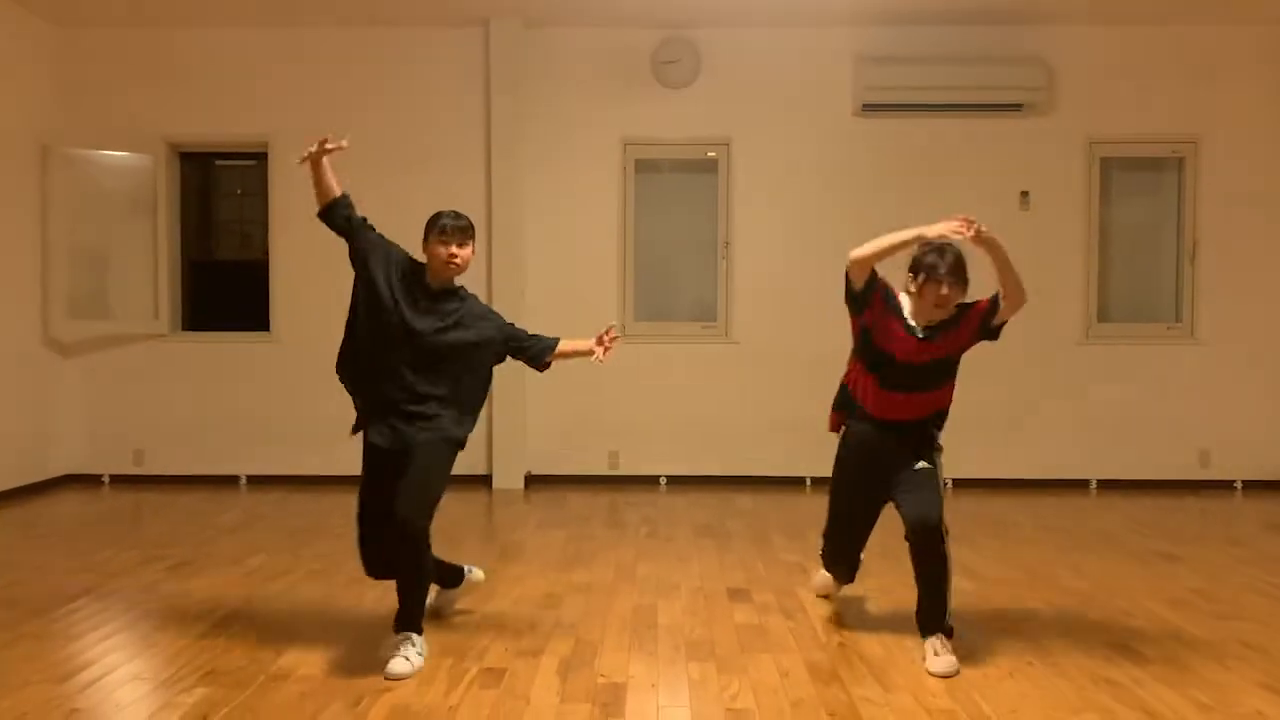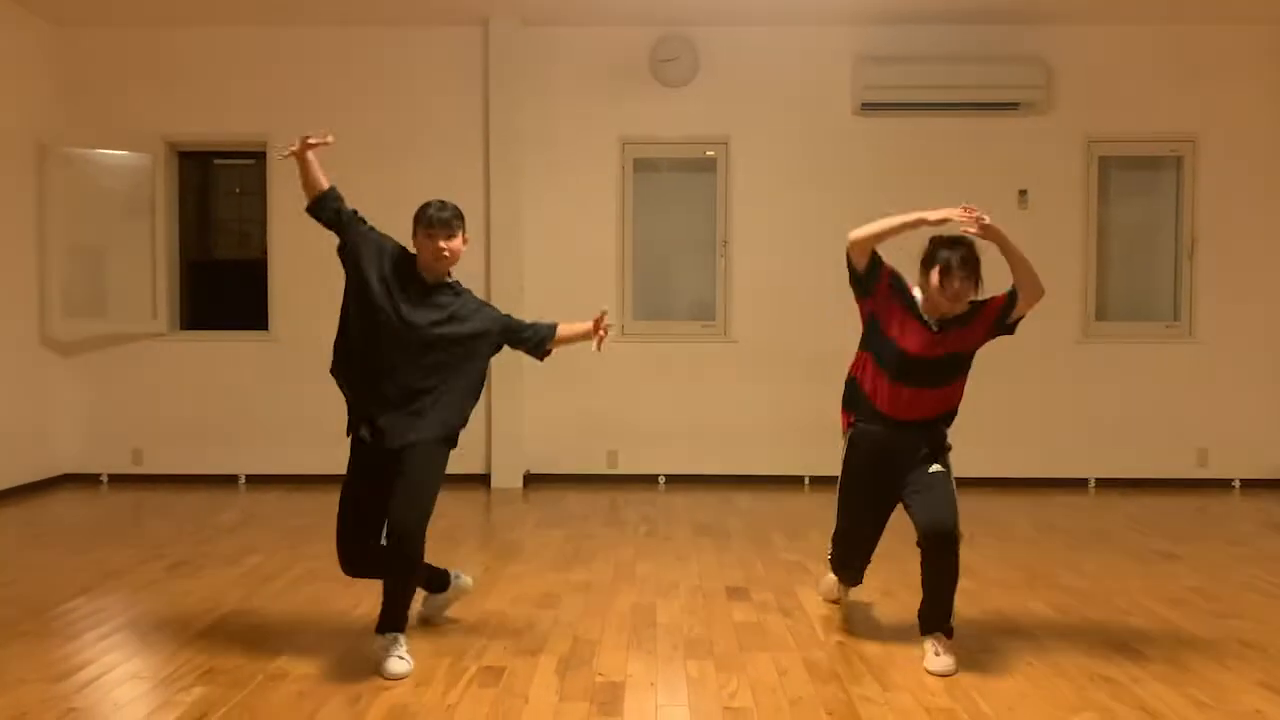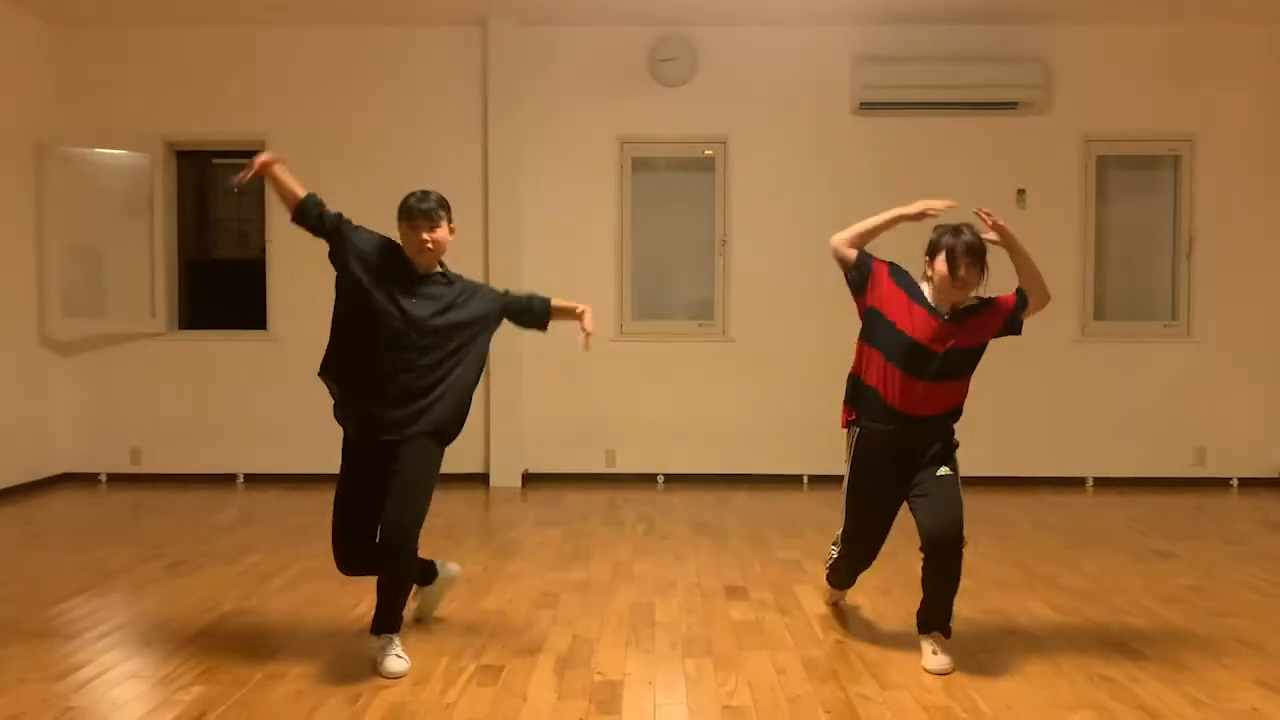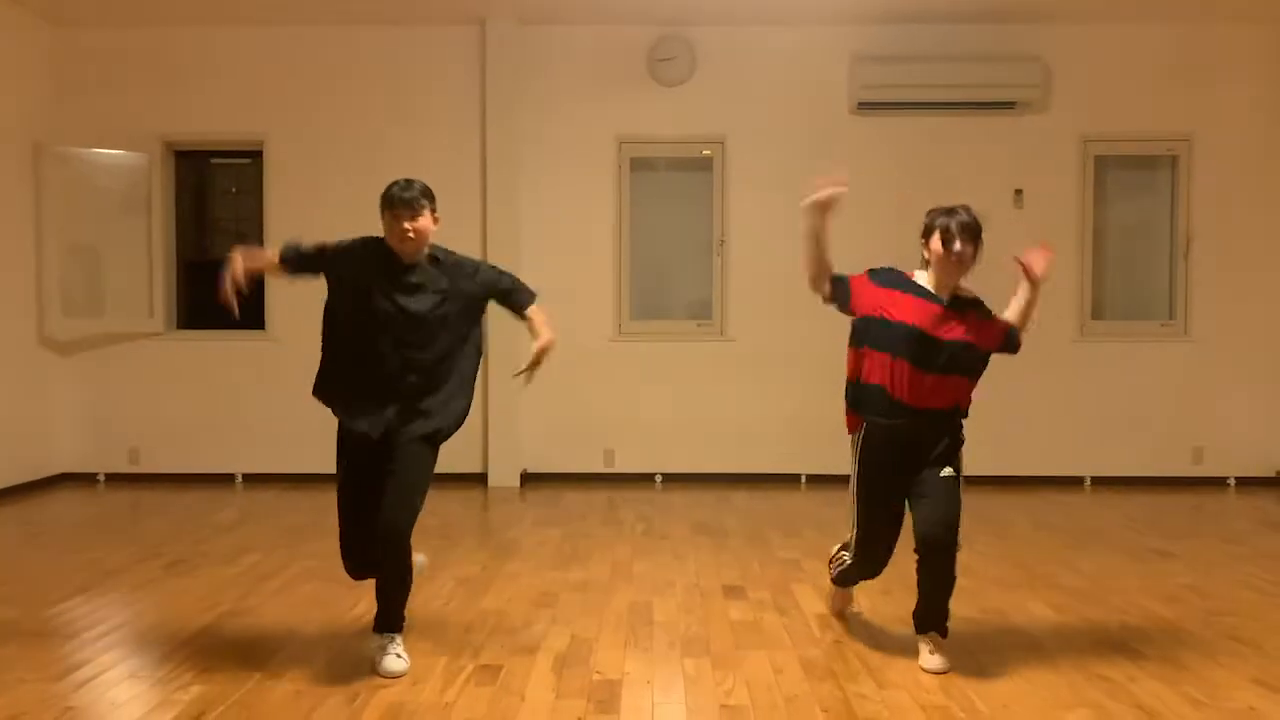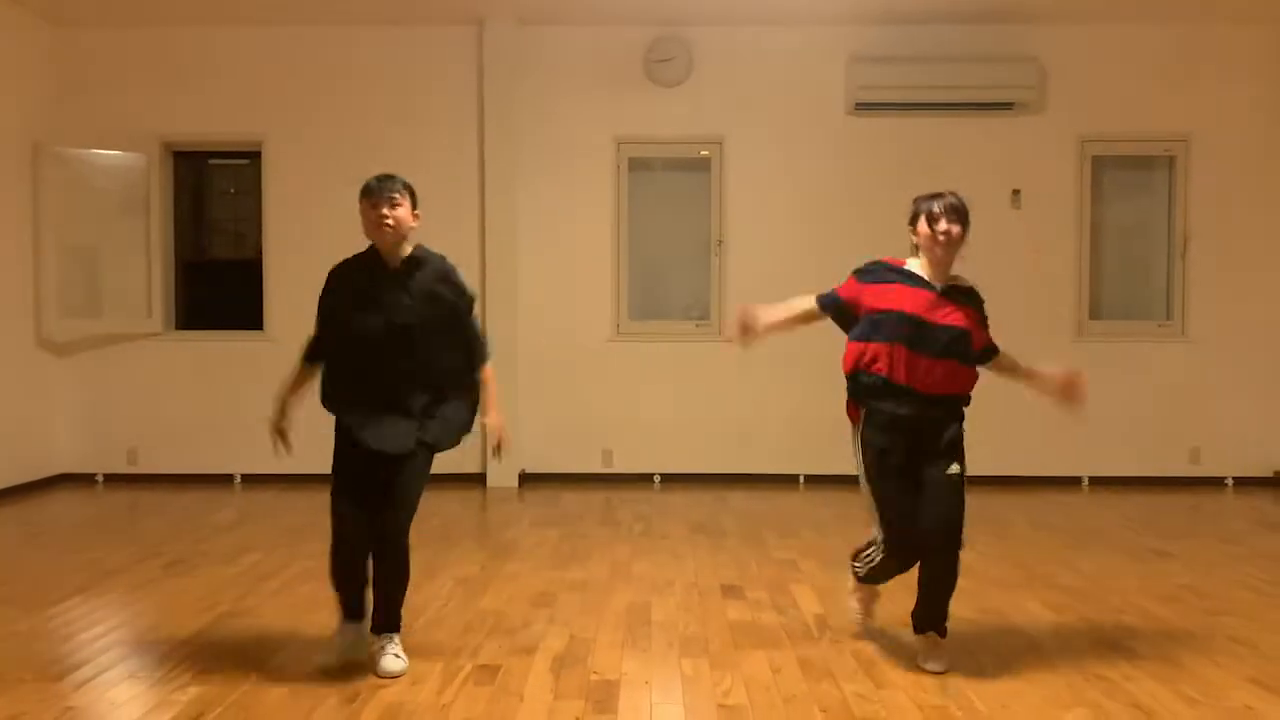
dt=0.1s
person 1, frame 1
left shoulder: (476, 318)
right shoulder: (386, 266)
left elbow: (531, 347)
right elbow: (341, 215)
left wrist: (590, 344)
right wrist: (320, 164)
left hip: (435, 433)
right hip: (382, 432)
left knee: (409, 520)
right knee: (378, 554)
left ankle: (409, 635)
right ankle: (455, 578)
person 1, frame 2
left shoulder: (470, 311)
right shoulder: (379, 260)
left elbow: (528, 335)
right elbow: (330, 209)
left wrist: (585, 329)
right wrist: (306, 158)
left hip: (426, 433)
right hip: (371, 430)
left knee: (404, 527)
right knee: (355, 554)
left ankle: (394, 635)
right ankle: (443, 582)
person 1, frame 3
left shoulder: (467, 296)
right shoulder: (371, 256)
left elbow: (524, 307)
right elbow: (313, 213)
left wrist: (574, 310)
right wrist: (272, 170)
left hip: (422, 428)
right hip: (366, 424)
left knee: (398, 531)
right knee: (351, 552)
left ankle: (390, 634)
right ankle: (430, 574)
person 1, frame 4
left shoulder: (459, 273)
right shoulder: (357, 258)
left elbow: (511, 288)
right elbow: (297, 256)
left wrist: (540, 327)
right wrist: (248, 262)
left hip: (419, 425)
right hip: (359, 422)
left knee: (392, 528)
right knee: (357, 552)
left ankle: (391, 633)
right ankle: (401, 567)
person 1, frame 5
left shoulder: (438, 275)
right shoulder: (346, 279)
left elbow: (472, 347)
right elbow: (322, 345)
left wrist: (491, 408)
right wrist: (286, 401)
left hip: (417, 421)
right hip: (360, 419)
left knee: (390, 532)
right knee: (349, 536)
left ankle: (387, 633)
right ankle: (353, 621)
person 2, frame 1
left shoulder: (961, 324)
right shoulder: (878, 309)
left elbow: (1015, 299)
right elbow: (857, 261)
left wrist: (991, 246)
right wrist: (921, 233)
left hip: (916, 444)
right hip: (863, 440)
left knee: (926, 526)
right knee: (843, 532)
left ankle: (936, 635)
right ankle: (837, 570)
person 2, frame 2
left shoulder: (976, 319)
right shoulder: (887, 297)
left elbow: (1032, 293)
right elbow: (856, 242)
left wrist: (998, 239)
right wrist: (924, 216)
left hip: (926, 445)
right hip: (871, 439)
left knee: (940, 531)
right knee: (852, 539)
left ankle: (936, 634)
right ankle: (843, 573)
person 2, frame 3
left shoulder: (982, 314)
right shoulder: (891, 286)
left elbow: (1038, 296)
right elbow: (842, 244)
left wrist: (1009, 242)
right wrist: (906, 212)
left hip: (933, 441)
right hip: (876, 436)
left knee: (945, 532)
right knee: (861, 539)
left ankle: (933, 633)
right ankle: (838, 575)
person 2, frame 4
left shoulder: (975, 313)
right shoulder: (883, 286)
left elbow: (1011, 335)
right elbow: (822, 285)
left wrist: (1031, 282)
right wrist: (815, 220)
left hip: (938, 437)
right hip: (881, 431)
left knee: (939, 535)
right knee: (872, 547)
left ankle: (930, 633)
right ankle: (841, 573)
person 2, frame 5
left shoulder: (967, 300)
right shoulder: (880, 275)
left elbow: (987, 356)
right elbow: (827, 304)
left wrist: (1042, 378)
right wrist: (769, 318)
left hip: (943, 425)
right hip: (884, 419)
left knee: (943, 535)
right knee: (900, 541)
left ankle: (930, 632)
right ankle: (866, 573)
